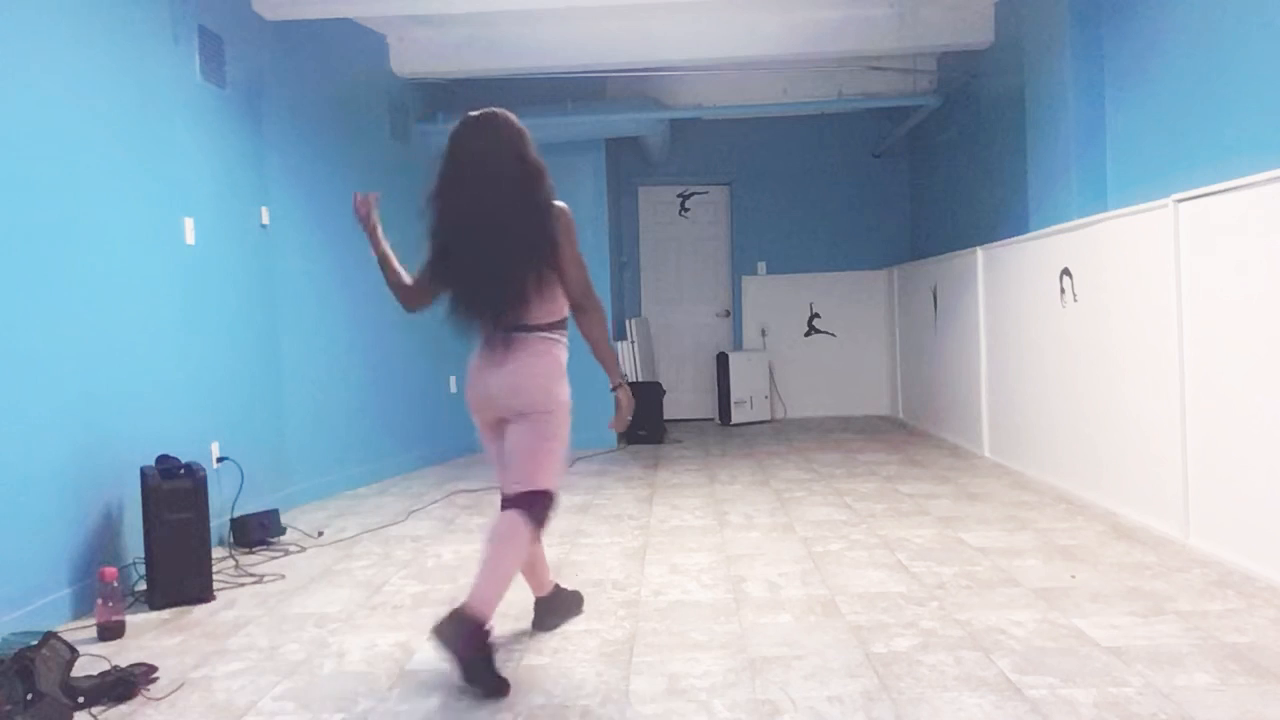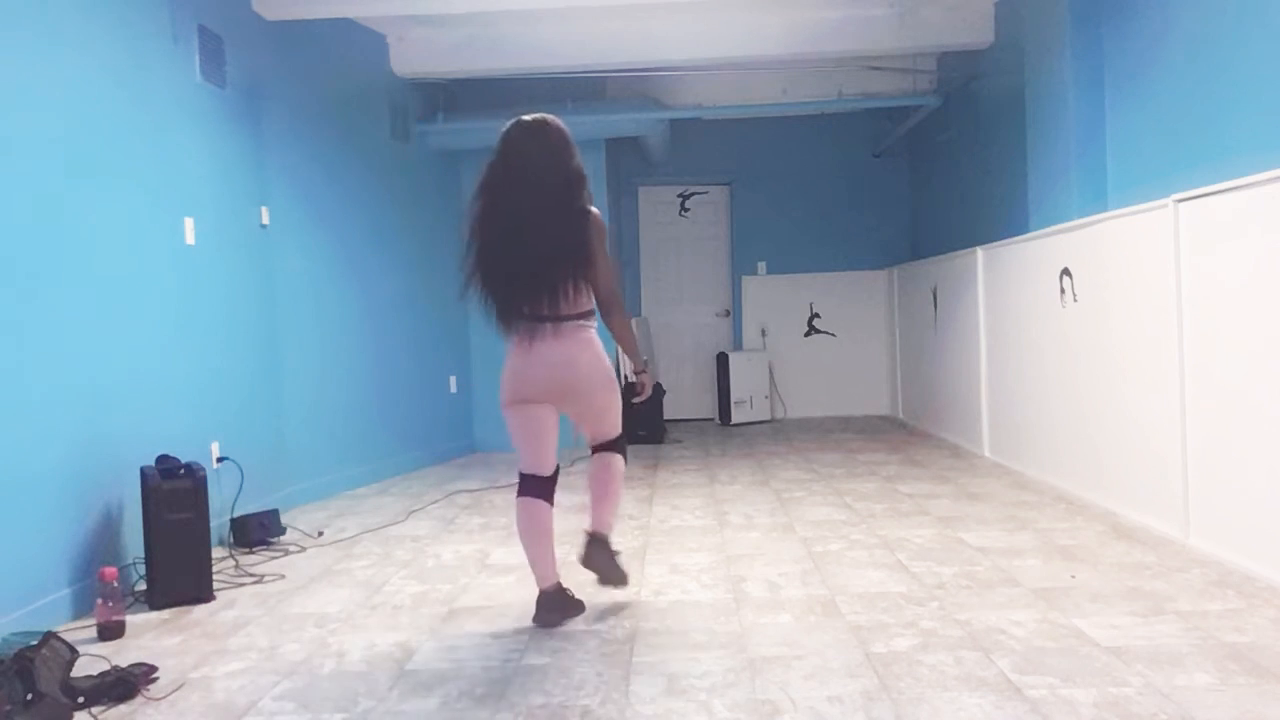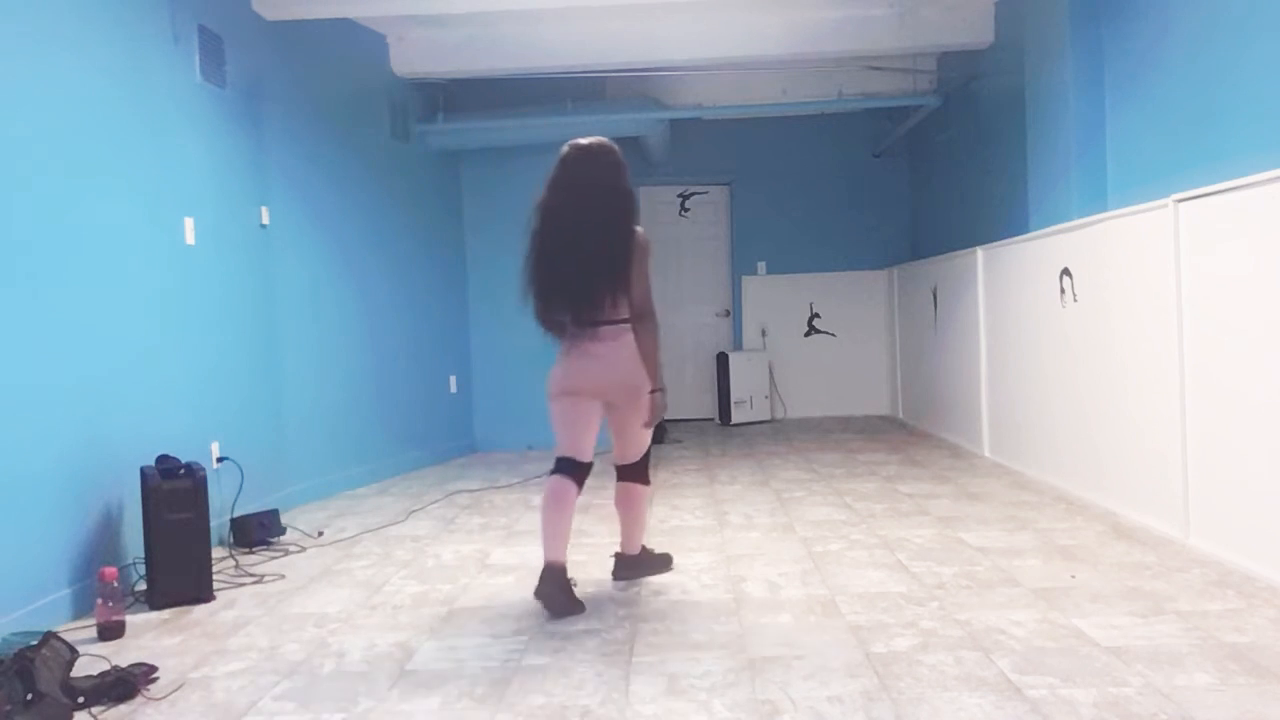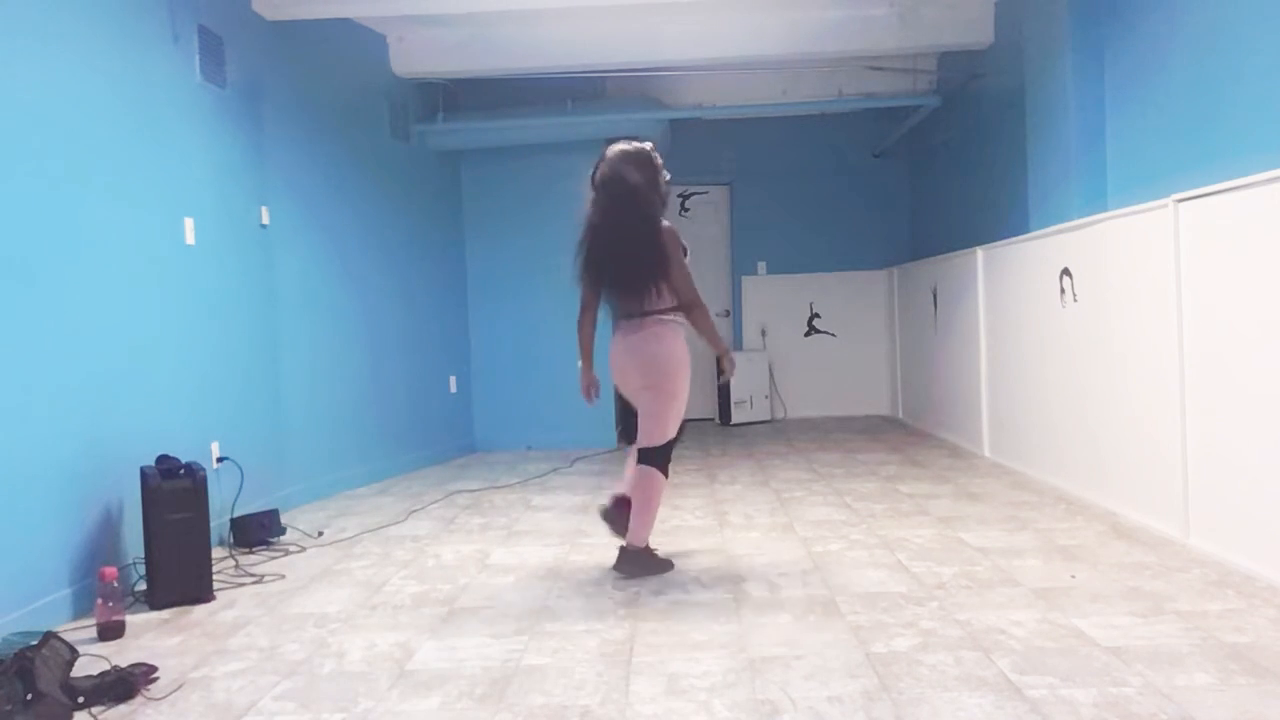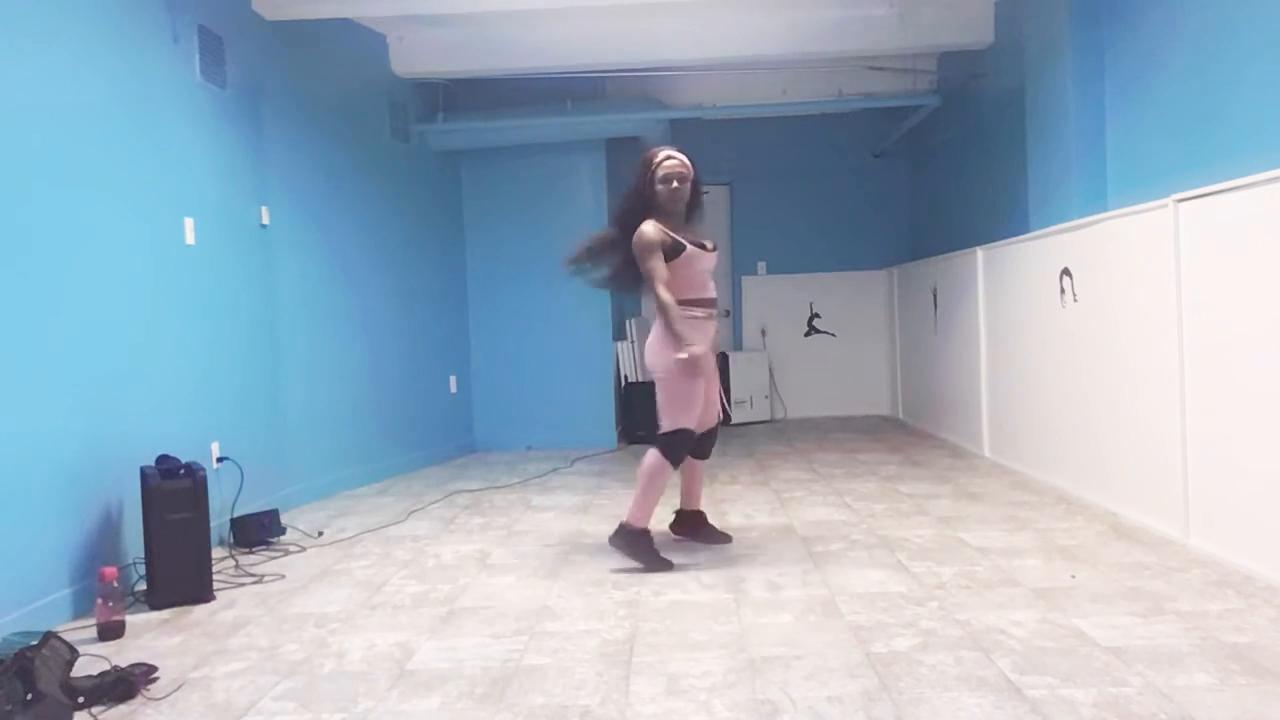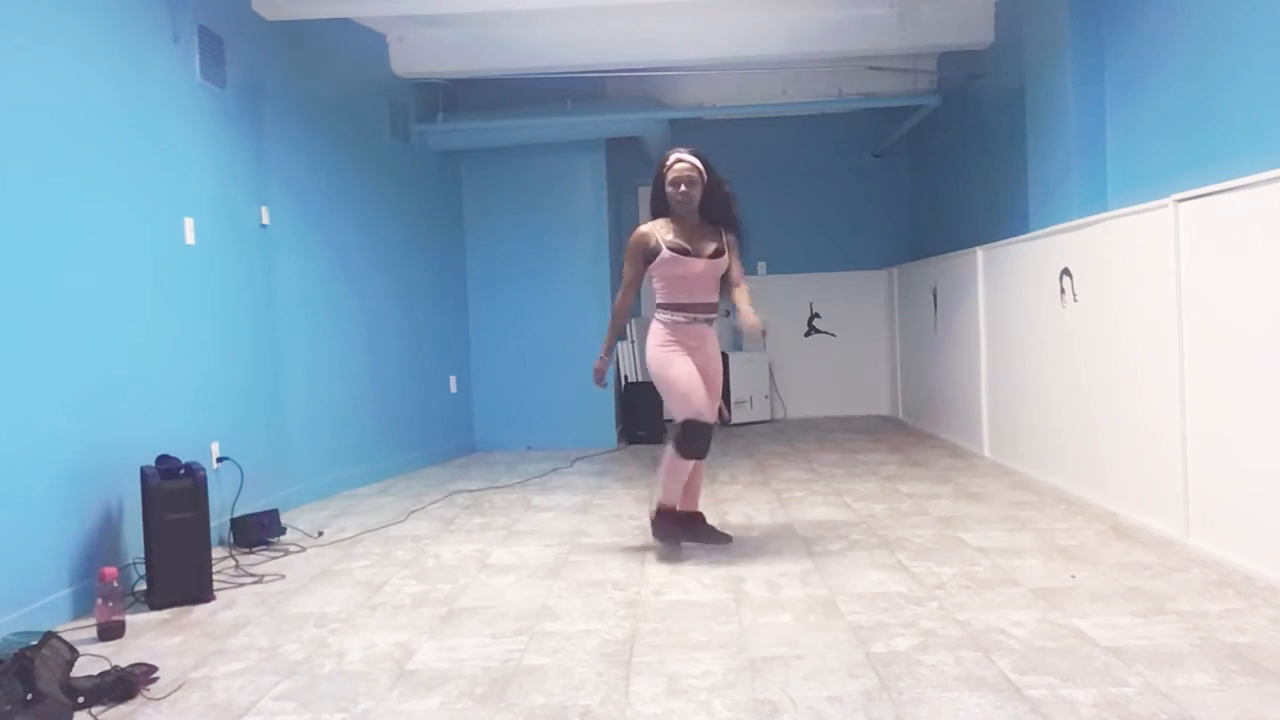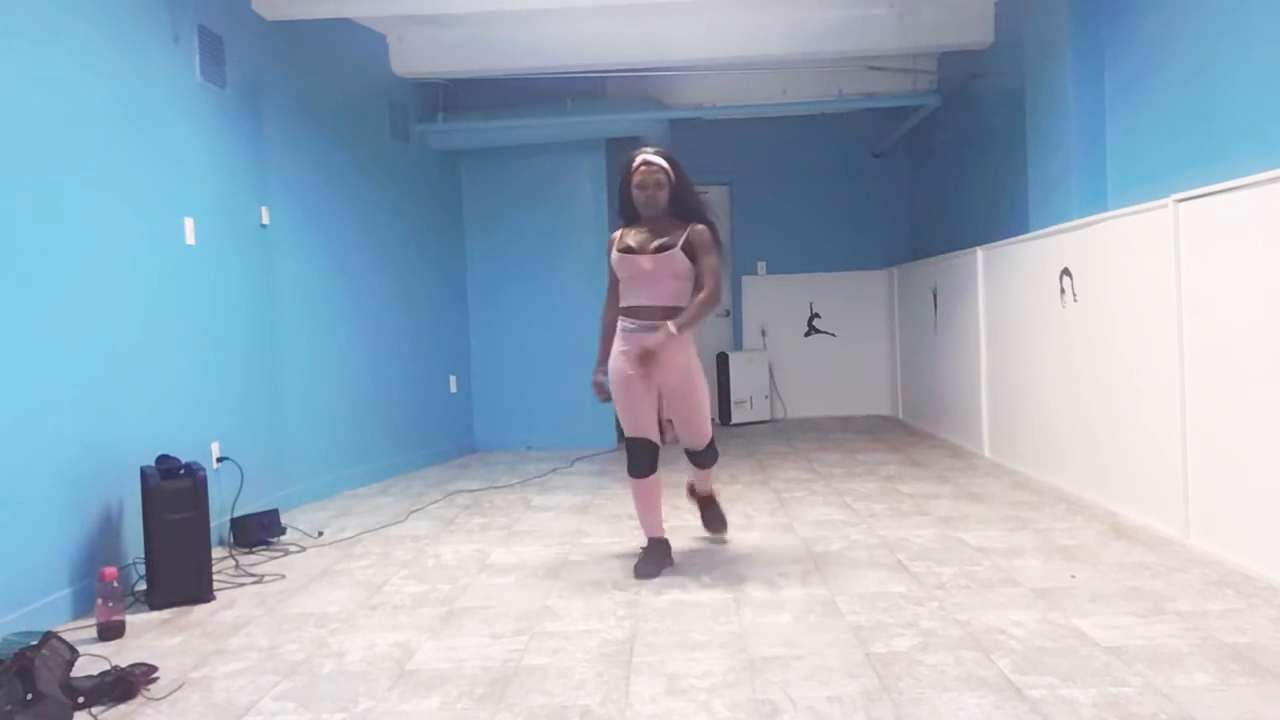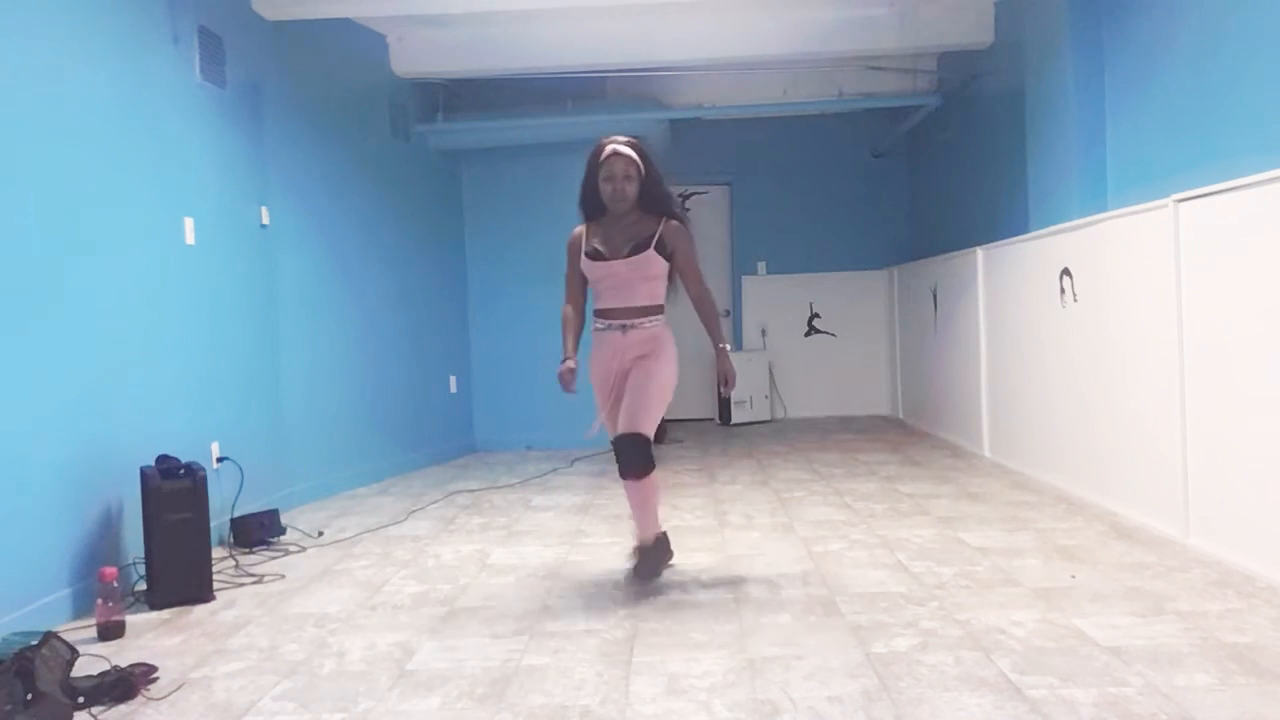
dt=0.4s
person 1, frame 1
left shoulder: (458, 229)
right shoulder: (550, 217)
left elbow: (413, 297)
right elbow: (584, 307)
left wrist: (373, 232)
right wrist: (619, 379)
left hip: (484, 374)
right hip: (537, 372)
left knee: (518, 495)
right knee: (535, 501)
left ankle: (548, 595)
right ankle: (469, 621)
person 1, frame 2
left shoulder: (497, 222)
right shoulder: (585, 220)
left elbow: (502, 300)
right elbow: (610, 301)
right wrist: (639, 363)
left hip: (522, 362)
right hip: (578, 356)
left knee: (534, 476)
right knee: (609, 444)
left ankle: (549, 591)
right ankle: (599, 540)
person 1, frame 3
left shoulder: (549, 238)
right shoulder: (631, 239)
left elbow: (546, 313)
right elbow: (642, 315)
right wrist: (656, 383)
left hip: (572, 363)
right hip: (622, 360)
left knee: (568, 463)
right knee: (632, 462)
left ankle: (554, 570)
right ankle: (632, 554)
person 1, frame 4
left shoulder: (601, 234)
right shoulder: (659, 232)
left elbow: (588, 308)
right elbow: (687, 299)
left wrist: (586, 366)
right wrist: (721, 349)
left hip: (624, 349)
right hip: (661, 345)
left knee: (656, 436)
right knee: (655, 446)
left ankle: (625, 503)
right ankle: (635, 549)
person 1, frame 5
left shoulder: (688, 232)
right shoulder: (649, 233)
right elbow: (663, 293)
right wrist: (684, 345)
left hip: (695, 341)
right hip: (676, 342)
left knee: (705, 429)
right knee: (677, 434)
left ankle: (690, 516)
right ankle: (634, 529)
person 1, frame 6
left shoulder: (722, 236)
right shoulder: (647, 235)
left elbow: (737, 282)
right elbow: (626, 297)
left wrist: (748, 313)
right wrist: (606, 351)
left hip: (707, 342)
right hip: (667, 339)
left knee: (702, 429)
right knee: (695, 424)
left ankle: (687, 515)
right ankle: (666, 508)
person 1, frame 7
left shoulder: (696, 234)
right shoulder: (618, 240)
left elbow: (709, 292)
right elbow: (613, 305)
left wrist: (669, 333)
right wrist: (601, 364)
left hip: (676, 349)
right hip: (627, 351)
left knee: (698, 440)
right knee: (639, 447)
left ankle: (703, 491)
right ankle: (655, 542)
person 1, frame 8
left shoulder: (668, 230)
right shoulder: (581, 238)
left elbow: (698, 293)
right elbow: (573, 302)
left wrist: (722, 351)
right wrist: (568, 355)
left hip: (651, 346)
right hip: (603, 351)
left knee: (634, 443)
right knee: (624, 449)
left ankle: (650, 542)
right ankle: (653, 539)
